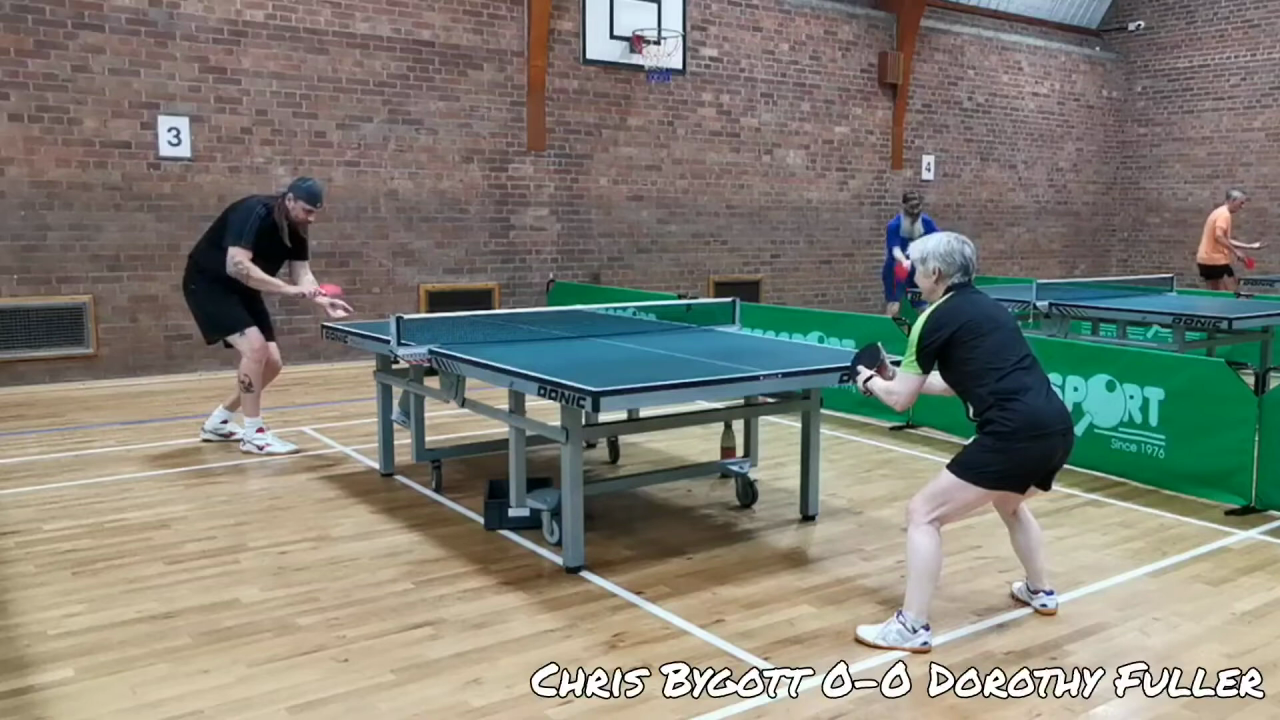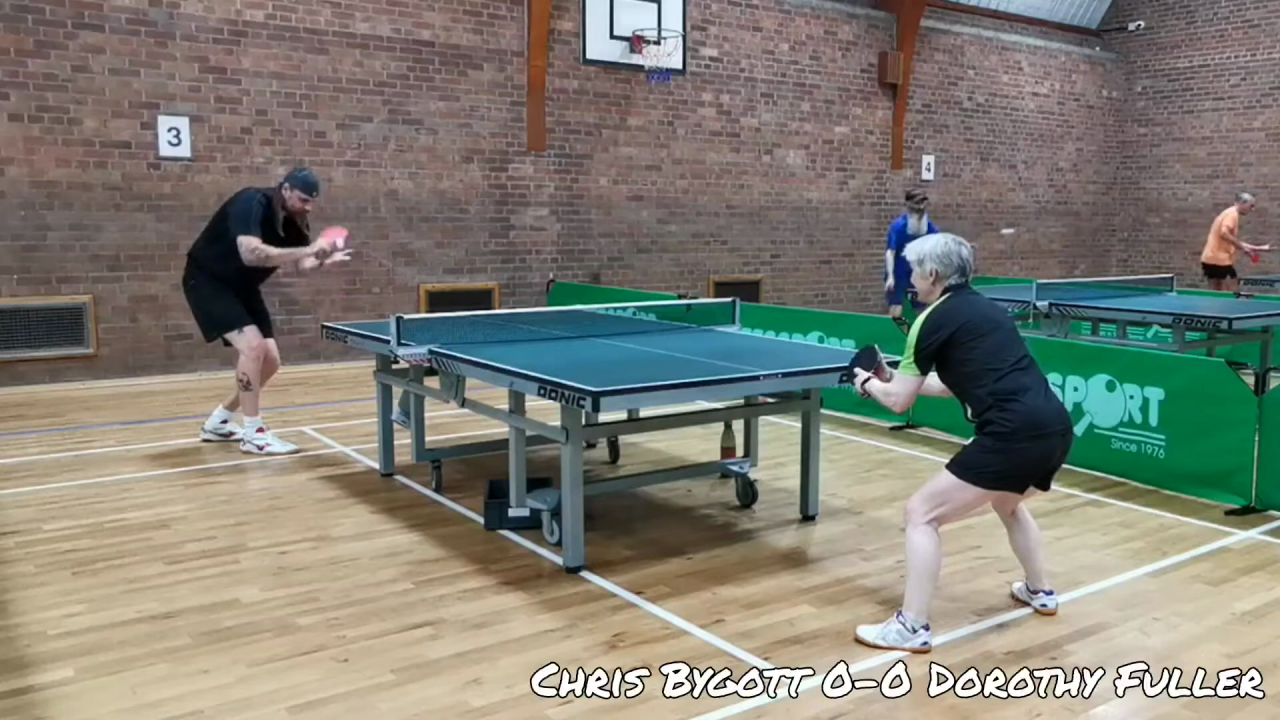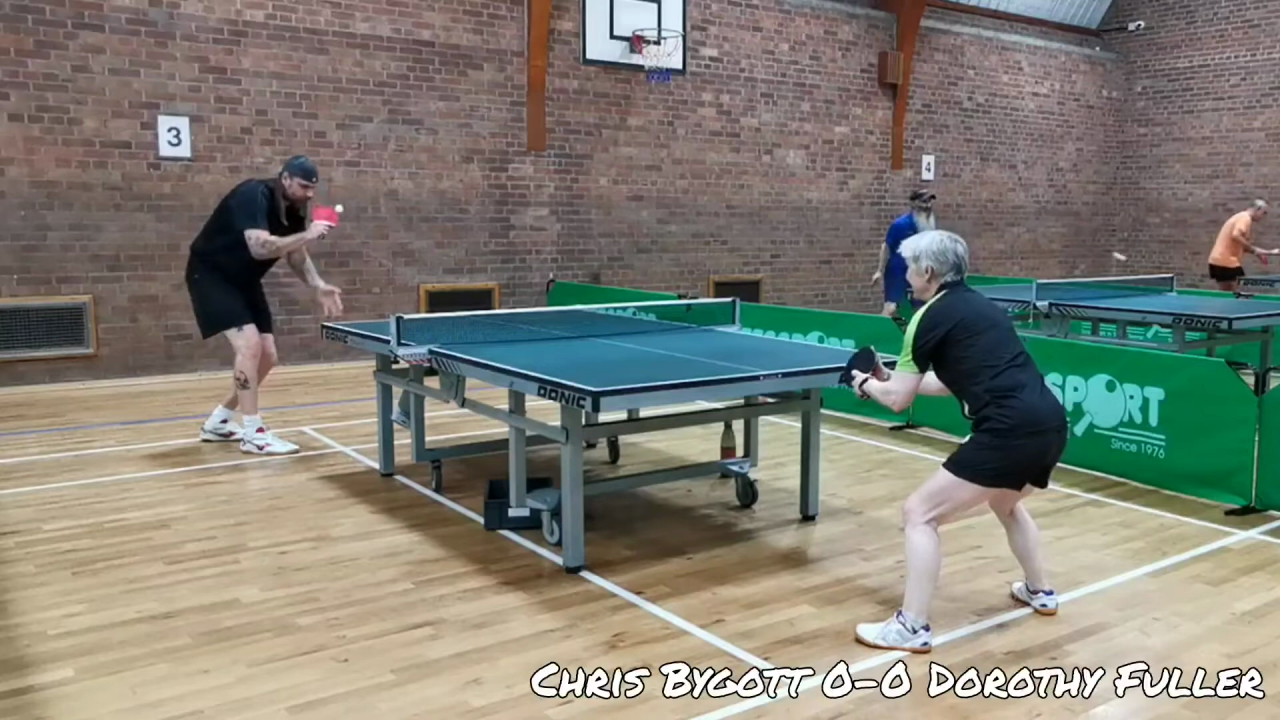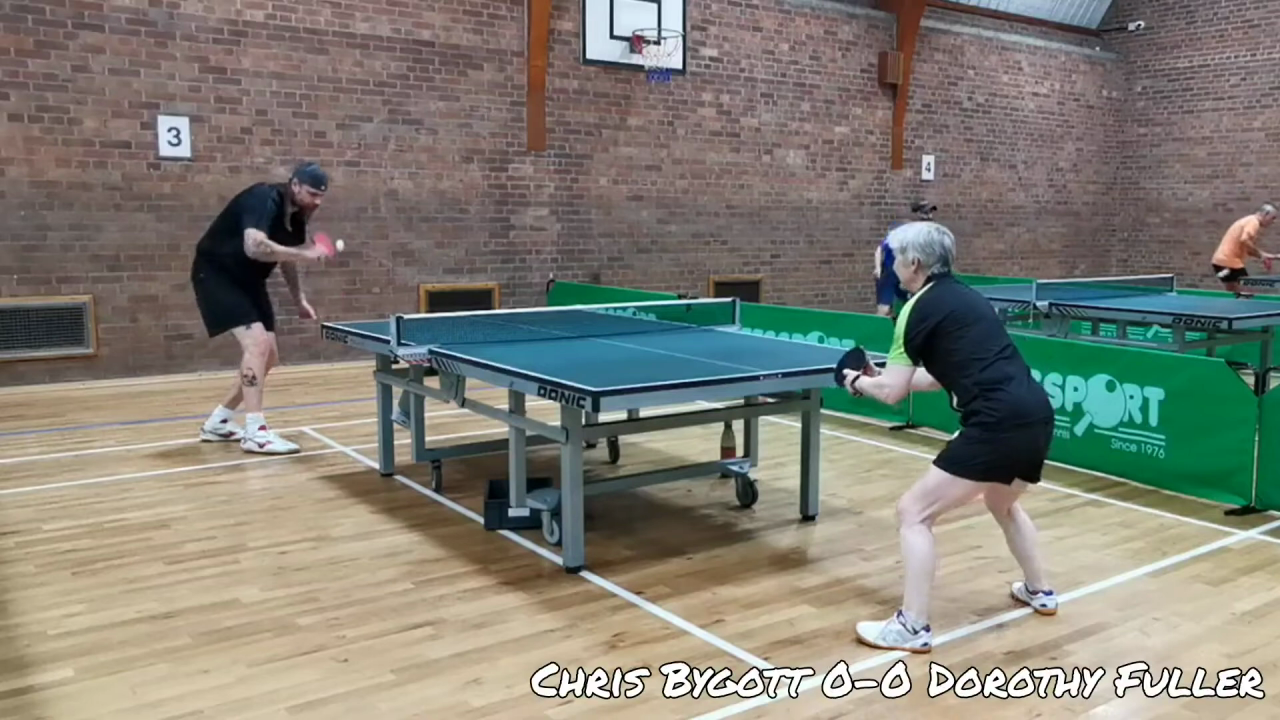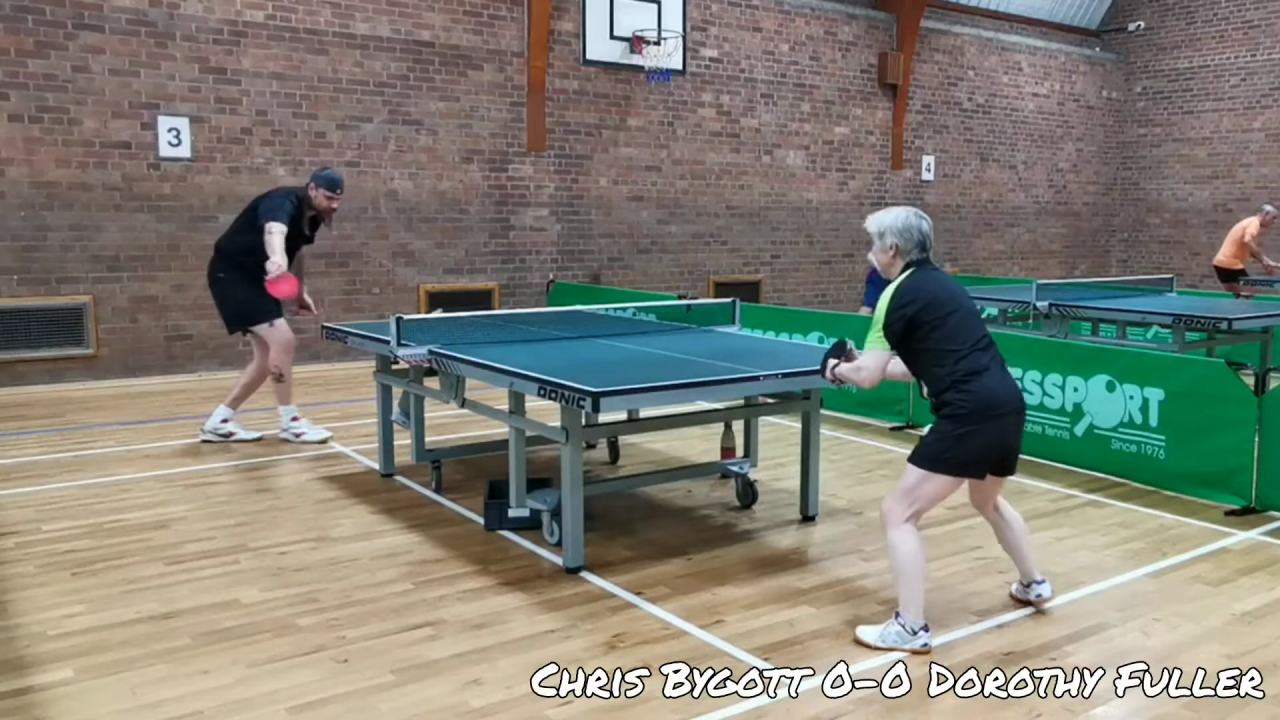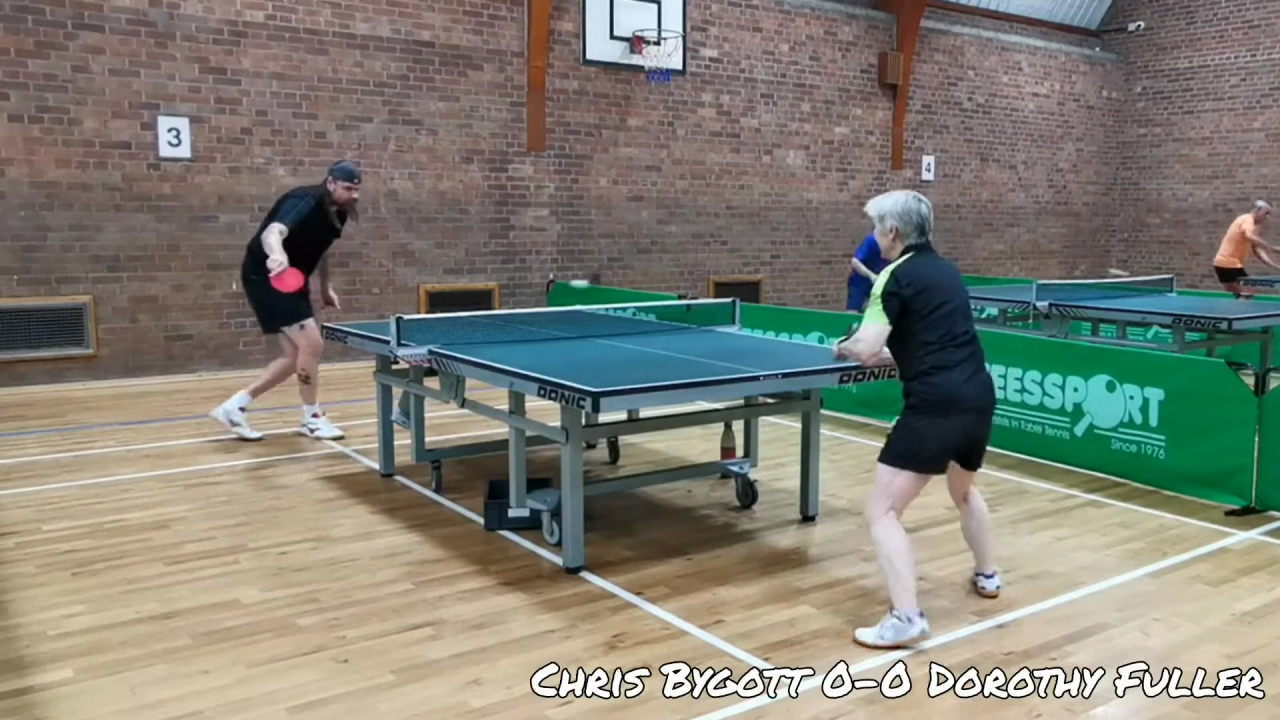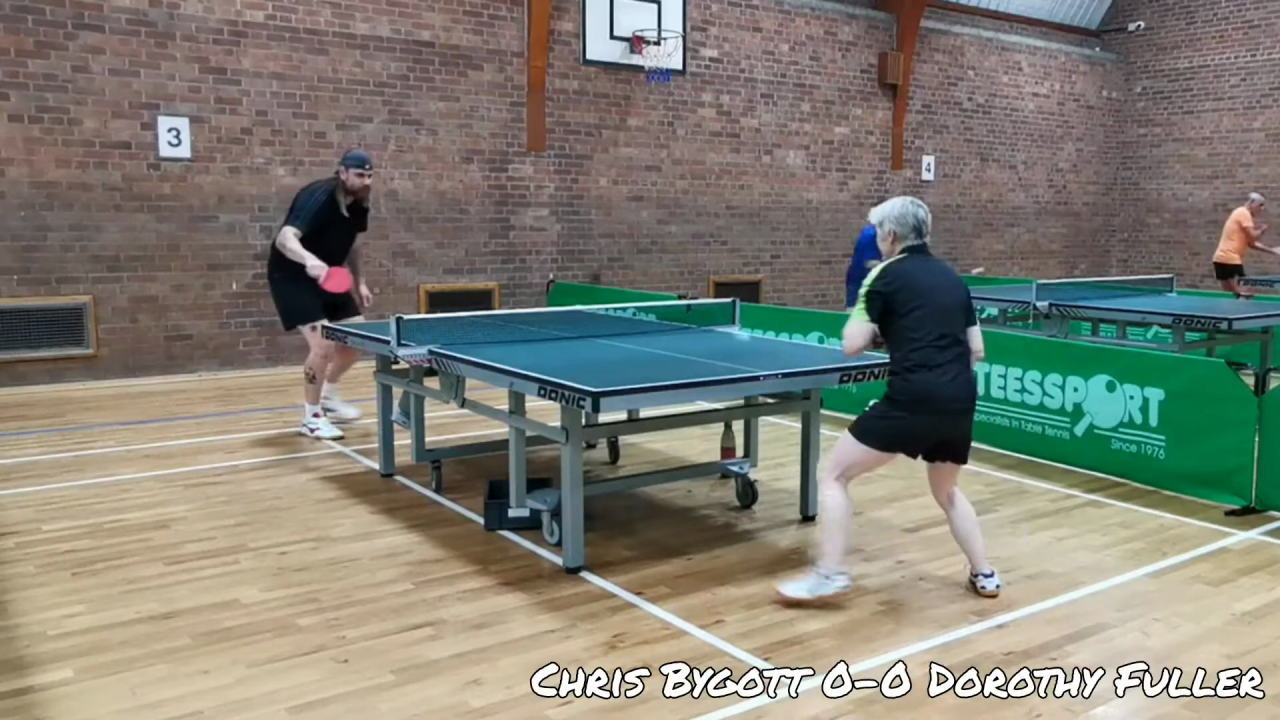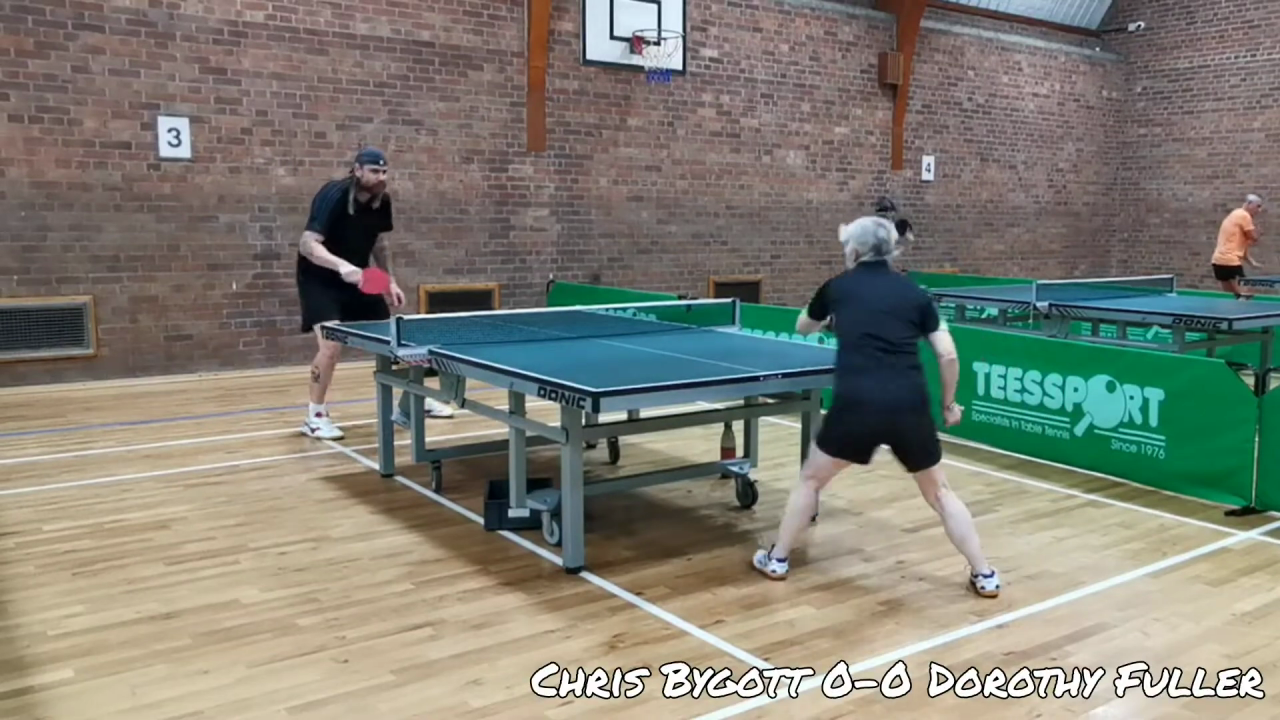
dt=0.2s
person 1, frame 1
left shoulder: (937, 317)
right shoulder: (986, 308)
left elbow: (900, 399)
left wrist: (870, 380)
right wrist: (897, 375)
left hip: (1016, 435)
right hip: (1057, 429)
left knee: (923, 514)
right knee: (1008, 502)
left ankle: (912, 627)
right ankle: (1040, 592)
person 1, frame 2
left shoulder: (935, 319)
right shoulder: (983, 309)
left elbow: (898, 401)
left wrist: (867, 383)
right wrist: (894, 377)
left hip: (1015, 435)
right hip: (1056, 428)
left knee: (921, 513)
right knee: (1007, 503)
left ankle: (912, 627)
right ankle: (1040, 591)
person 1, frame 3
left shoulder: (932, 316)
right shoulder: (978, 306)
left elbow: (898, 400)
left wrist: (866, 384)
right wrist: (893, 377)
left hip: (1011, 432)
right hip: (1050, 424)
left knee: (920, 513)
right knee: (1005, 503)
left ankle: (912, 626)
right ankle: (1040, 591)
person 1, frame 4
left shoulder: (920, 307)
right shoulder: (964, 297)
left elbow: (893, 393)
left wrist: (859, 381)
right wrist: (882, 374)
left hip: (999, 425)
right hip: (1037, 416)
left knee: (914, 512)
right knee: (1002, 502)
left ankle: (912, 627)
right ankle: (1039, 591)
person 1, frame 5
left shoulder: (900, 293)
right shoulder: (941, 284)
left elbow: (868, 376)
left wrist: (838, 368)
right wrist: (862, 362)
left hip: (970, 416)
right hip: (1008, 406)
left knee: (898, 514)
right knee: (988, 500)
left ankle: (911, 628)
right ankle: (1034, 584)
person 1, frame 6
left shoulder: (897, 276)
right shoulder: (946, 271)
left elbow: (867, 348)
left wrist: (846, 346)
right wrist: (887, 353)
left hip: (934, 408)
right hip: (978, 399)
left knee: (881, 510)
right knee: (963, 491)
left ankle: (905, 618)
right ankle: (987, 575)
person 1, frame 7
left shoulder: (886, 276)
right shoulder: (954, 279)
left elbow: (852, 345)
right elbow: (976, 351)
left wrist: (878, 332)
left hip: (911, 399)
right hip: (960, 401)
left knee: (833, 474)
right knee: (946, 491)
left ankle: (828, 574)
right ankle: (984, 575)
person 1, frame 8
left shoulder: (840, 286)
right shoulder: (915, 293)
left elbow: (802, 326)
right elbow: (947, 354)
right wrist: (949, 402)
left hip: (857, 404)
right hip: (908, 404)
left knee: (810, 479)
right knee: (938, 492)
left ankle: (778, 558)
right ankle: (985, 575)
person 2, frame 1
left shoulder: (297, 229)
right shoulder: (254, 212)
left elbow: (302, 273)
right elbow: (236, 265)
left wrist: (323, 301)
right wrist: (287, 289)
left hip: (243, 291)
right hip: (208, 285)
left knee: (272, 363)
right knee: (255, 348)
left ankle: (218, 422)
right ankle: (254, 433)
person 2, frame 2
left shoulder: (295, 220)
right shoulder: (252, 203)
left elbow: (303, 262)
right elbow: (251, 254)
left wrist: (323, 259)
right wrist: (308, 250)
left hip: (243, 287)
right hip: (207, 281)
left knee: (270, 360)
right knee: (253, 347)
left ankle: (218, 422)
right ankle: (254, 432)
person 2, frame 3
left shoulder: (295, 210)
right shoulder: (254, 195)
left elbow: (297, 256)
right elbow: (261, 247)
left wrist: (318, 286)
right wrist: (308, 235)
left hip: (245, 281)
right hip: (211, 275)
left knee: (267, 357)
right knee: (249, 346)
left ankle: (218, 421)
right ankle: (253, 432)
person 2, frame 4
left shoulder: (298, 214)
right shoulder: (264, 199)
left elbow: (288, 259)
right elbow: (255, 247)
left wrist: (299, 299)
right wrist: (305, 253)
left hip: (248, 280)
right hip: (216, 275)
left knee: (268, 356)
right knee: (257, 344)
left ankle: (218, 422)
right ankle: (256, 431)
person 2, frame 5
left shoulder: (313, 216)
right shoulder: (285, 202)
right elbow: (274, 234)
left wrist: (301, 292)
right wrist: (278, 259)
left hip: (258, 278)
right hip: (232, 275)
left knee: (268, 354)
right knee: (283, 340)
left ankle: (219, 422)
right ankle: (290, 421)
person 2, frame 6
left shoulder: (338, 211)
right shoulder: (306, 202)
right elbow: (272, 233)
left wrist: (326, 286)
right wrist: (277, 256)
right hip: (266, 276)
left knee: (294, 356)
right knee: (312, 343)
left ankle: (234, 408)
right ankle: (312, 417)
person 2, frame 7
left shoulder: (360, 204)
right shoulder: (318, 197)
right elbow: (284, 239)
left wrist: (359, 281)
right wrist: (310, 260)
left hip: (325, 278)
right hip: (291, 276)
right knee: (323, 345)
left ankle: (328, 394)
right ankle: (312, 416)
person 2, frame 8
left shoulder: (382, 202)
right shoulder: (332, 196)
right elbow: (307, 244)
left wrist: (389, 281)
right wrist: (341, 266)
left hip: (360, 281)
right hip: (320, 279)
right knee: (331, 346)
right ankle: (315, 416)
